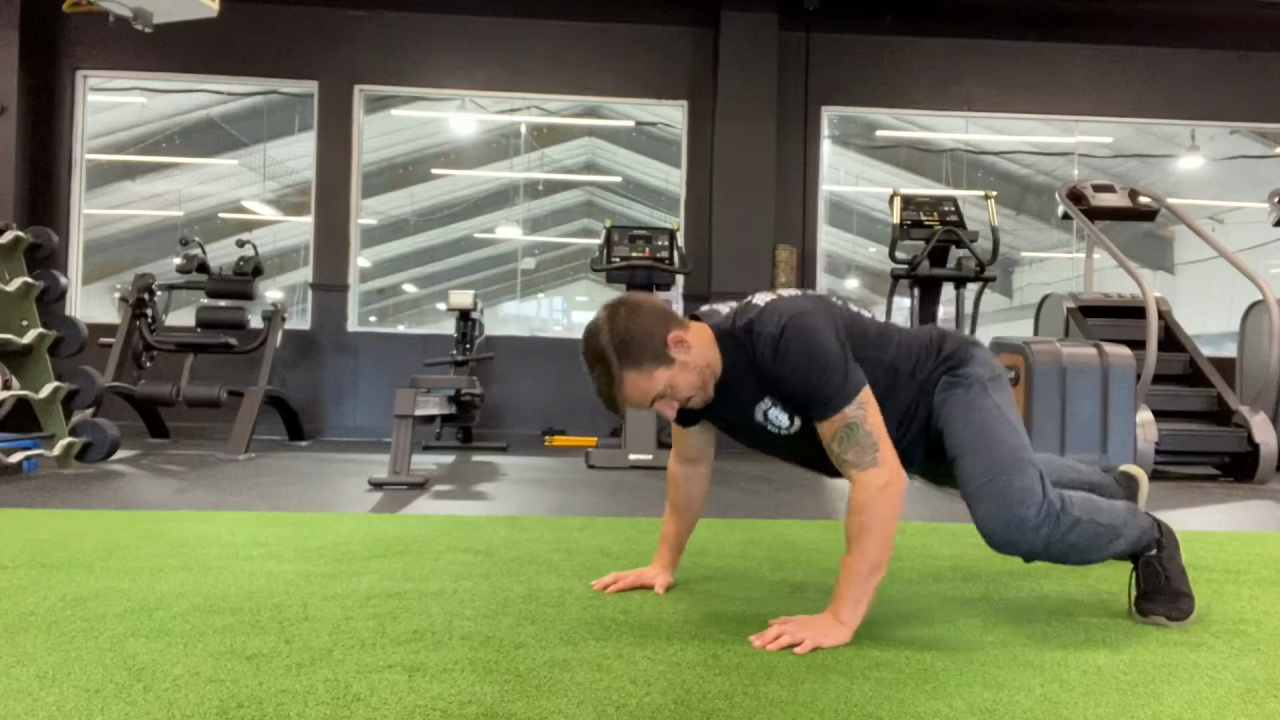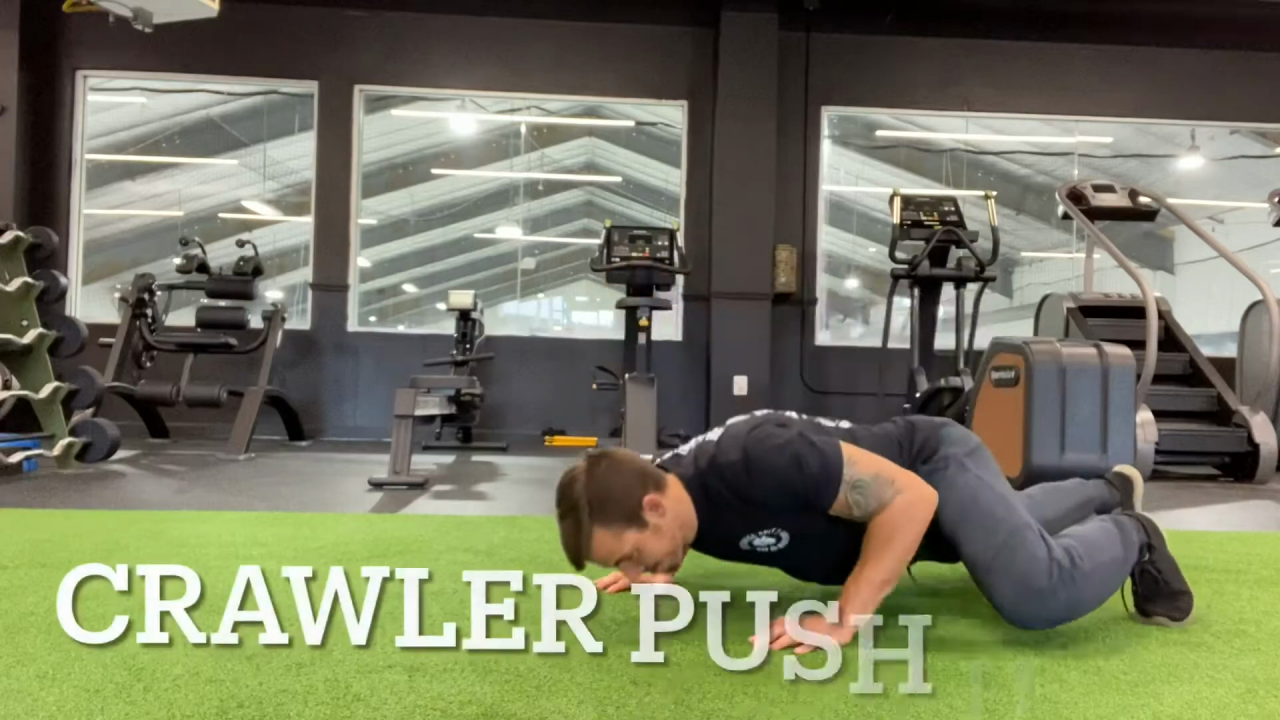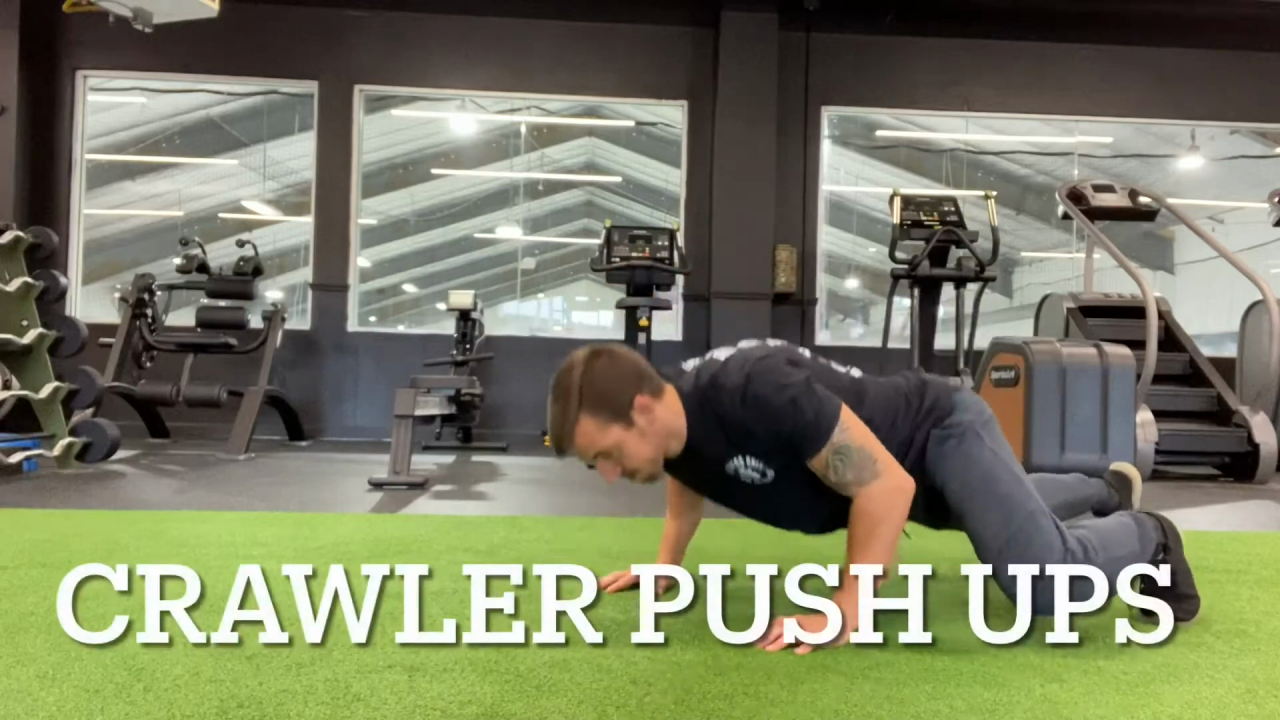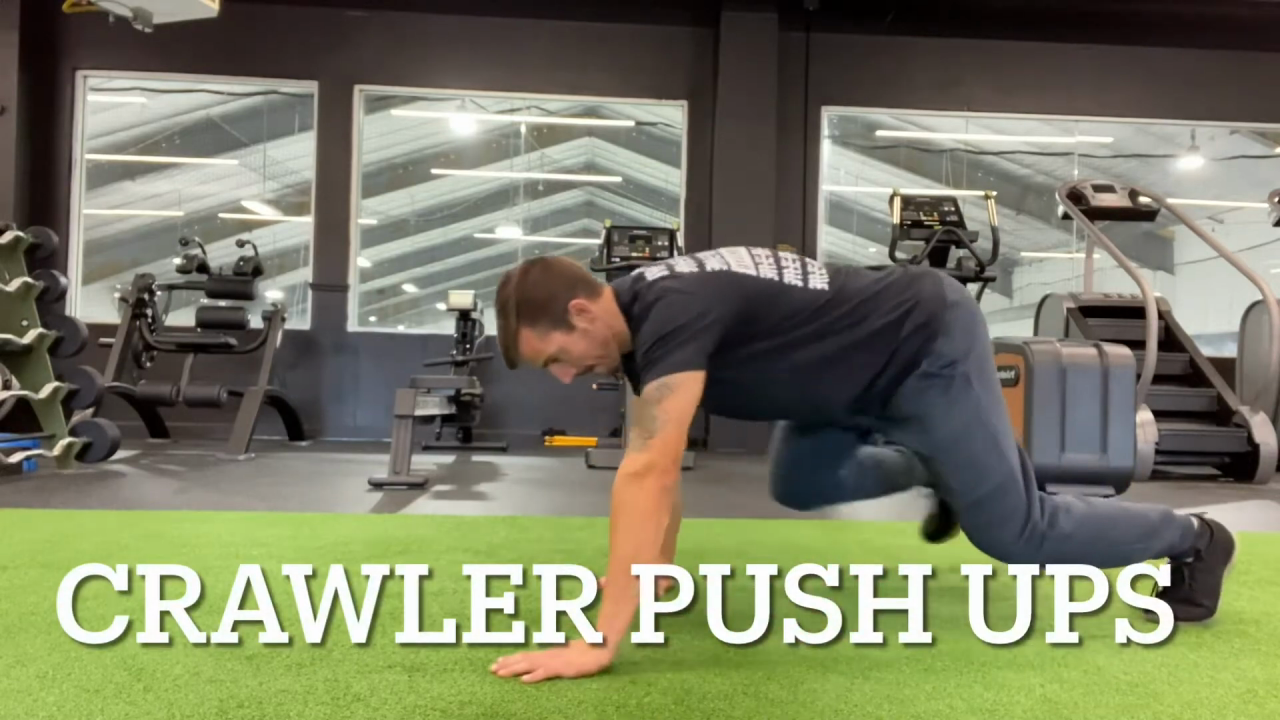
dt=0.5s
person 1, frame 1
left shoulder: (785, 339)
right shoulder: (682, 369)
left elbow: (879, 477)
right elbow: (689, 460)
left wrist: (841, 617)
right wrist: (665, 560)
left hip: (953, 380)
right hip: (905, 408)
left knee: (1017, 518)
right knee: (1001, 475)
left ankle: (1143, 535)
right ankle: (1114, 486)
person 1, frame 2
left shoulder: (755, 464)
right shoulder: (673, 487)
left elbow: (910, 497)
left wrist: (843, 621)
right wrist: (661, 572)
left hip: (932, 467)
right hip: (900, 502)
left knee: (1034, 592)
right knee: (1009, 525)
left ankle: (1129, 539)
right ankle: (1110, 491)
person 1, frame 3
left shoulder: (756, 389)
right shoulder: (671, 412)
left elbow: (888, 484)
right elbow: (691, 476)
left wrist: (846, 609)
right wrist: (667, 563)
left hip: (940, 428)
right hip: (904, 459)
left knee: (1037, 574)
right knee: (1004, 508)
left ankle: (1146, 539)
right ankle: (1109, 490)
person 1, frame 4
left shoulder: (669, 313)
right shoulder: (634, 324)
left elbow: (649, 469)
right elbow: (652, 461)
left wrist: (607, 638)
right wrist: (656, 565)
left hip: (930, 343)
right hip: (866, 358)
left knee: (1010, 530)
right knee: (796, 484)
left ankle: (1190, 539)
right ankle: (931, 469)
